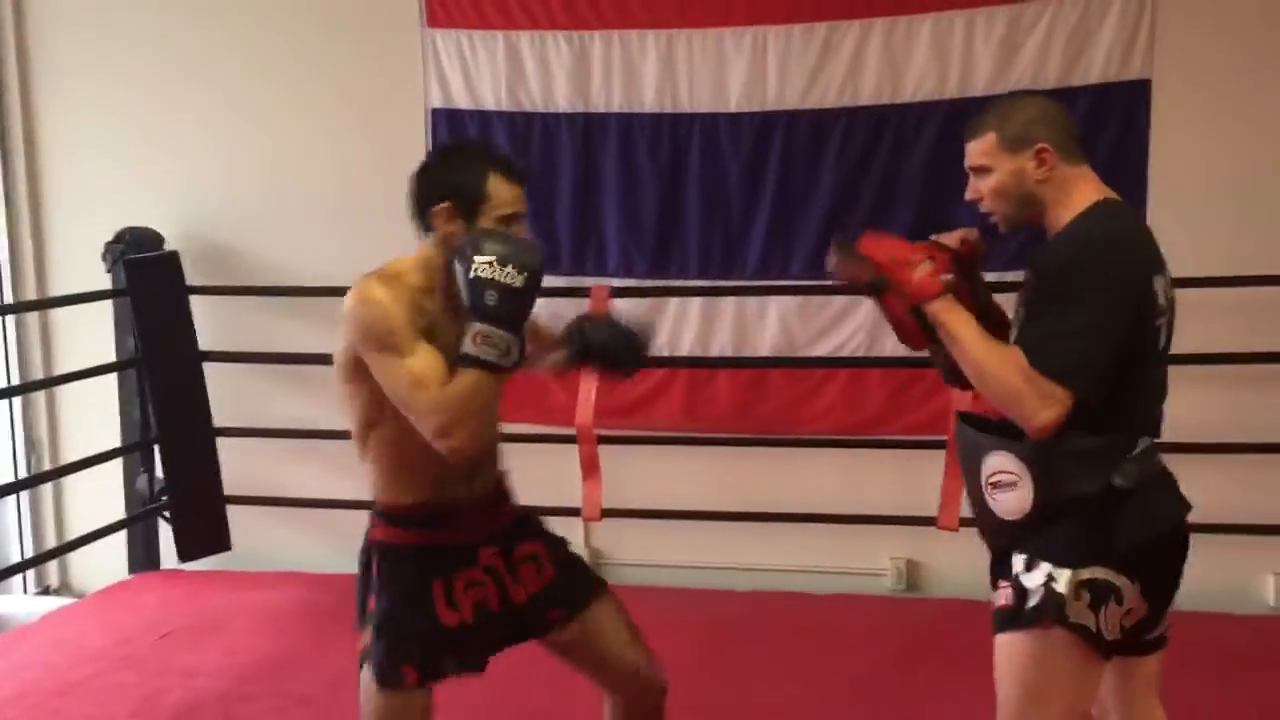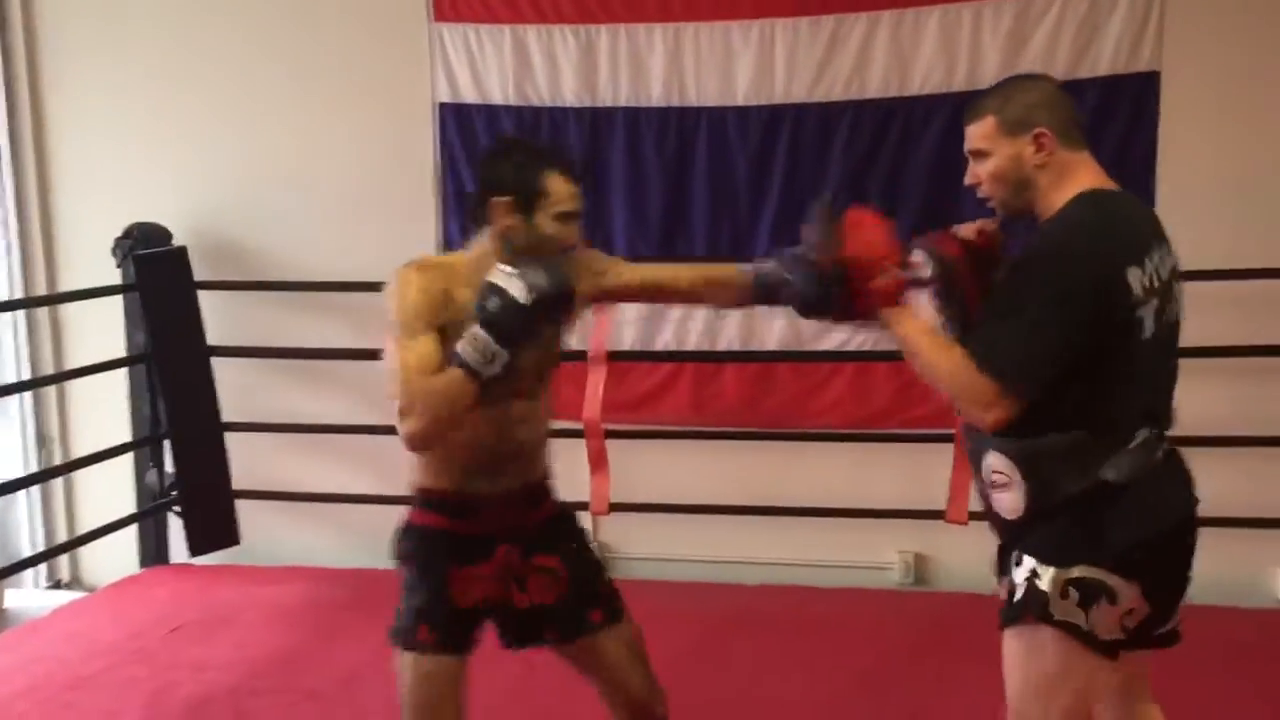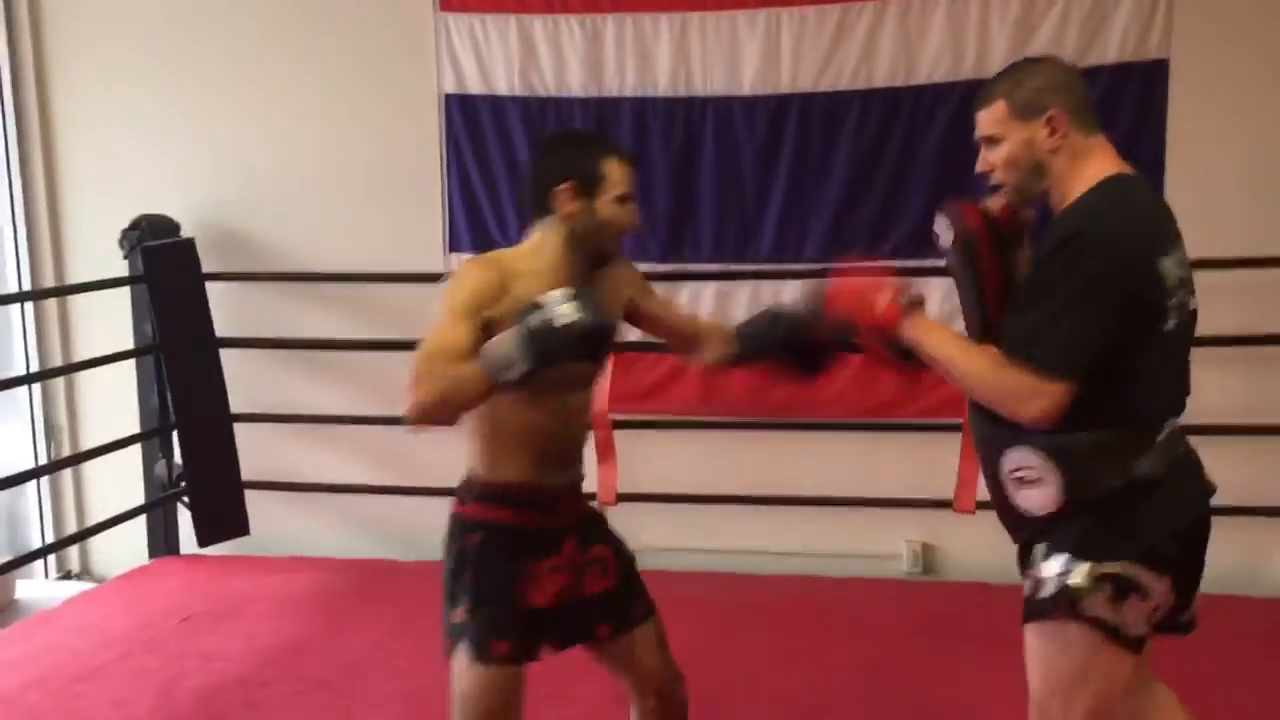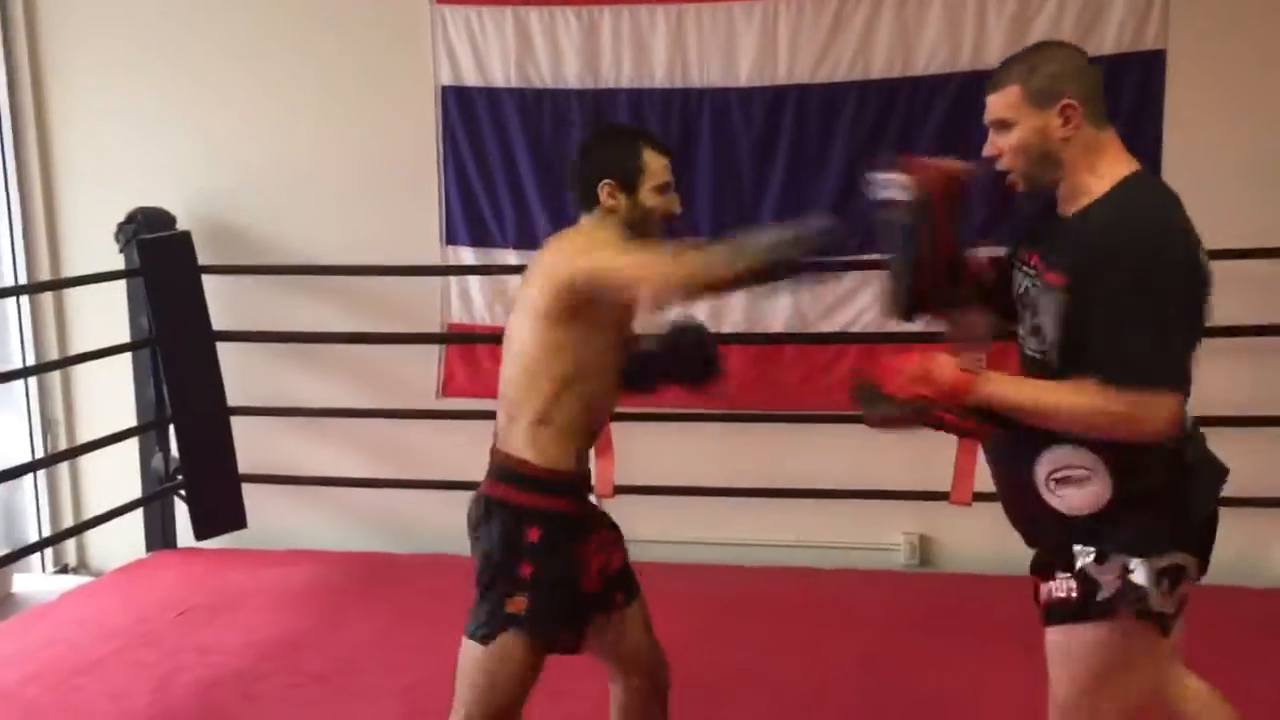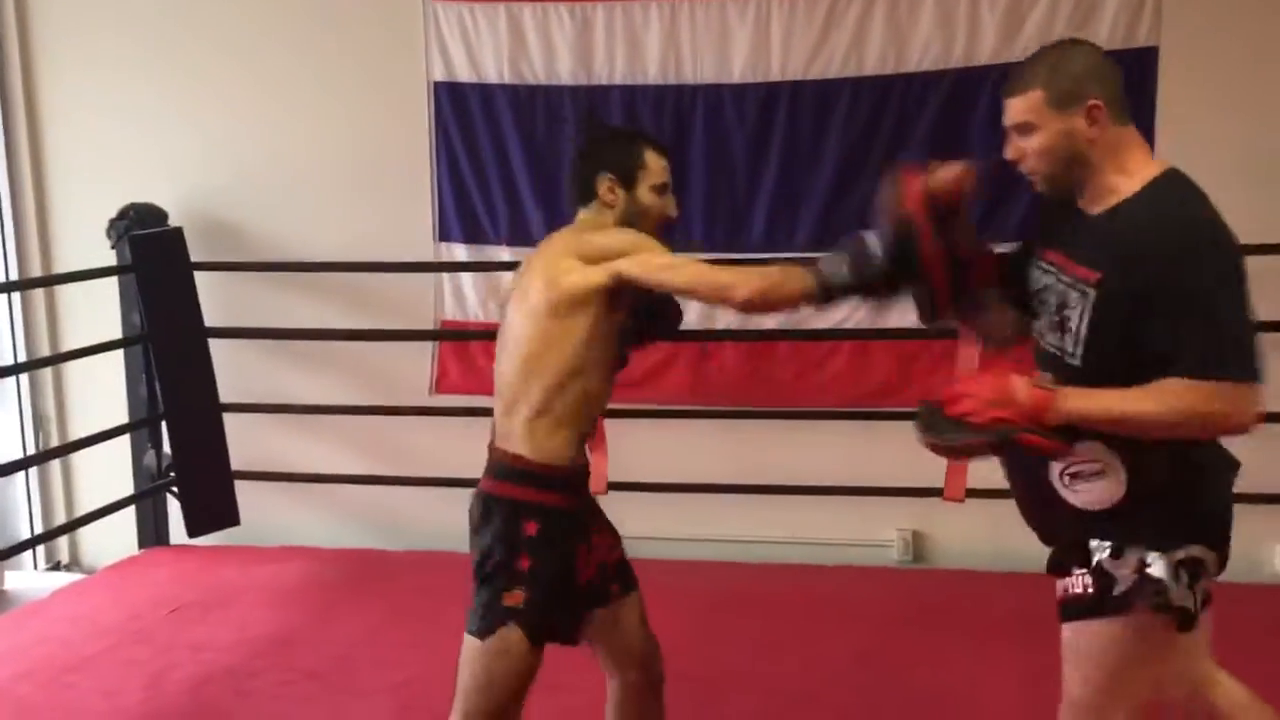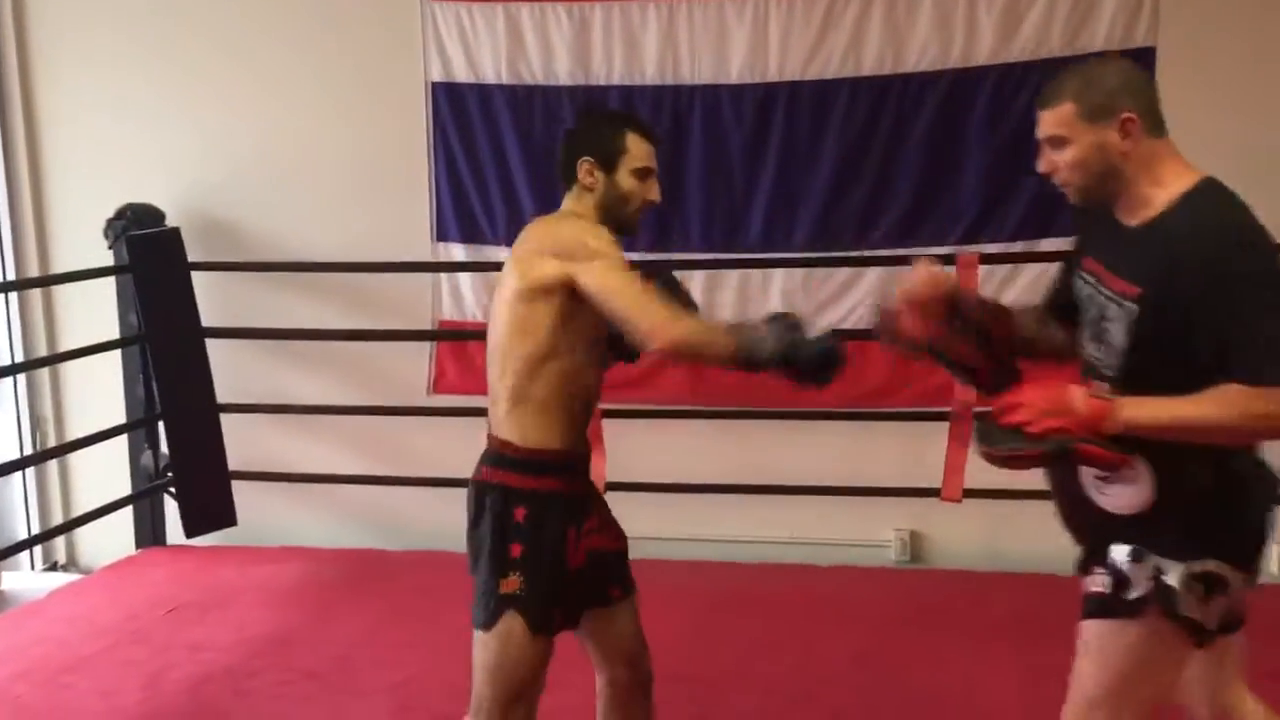
dt=0.1s
person 1, frame 1
left shoulder: (1085, 256)
right shoulder: (1116, 239)
left elbow: (1038, 406)
right elbow: (1045, 362)
left wrist: (935, 296)
right wrist: (964, 288)
left hip: (1086, 534)
right hip: (1129, 520)
person 1, frame 2
left shoulder: (1065, 246)
right shoulder: (1121, 224)
left elbow: (986, 401)
left wrist: (885, 289)
left hip: (1084, 529)
right hip: (1134, 512)
person 1, frame 3
left shoulder: (1100, 234)
right shoulder: (1116, 214)
left elbow: (1034, 396)
right elbow: (1042, 336)
left wrist: (899, 319)
left hip: (1104, 527)
right hip: (1131, 512)
person 1, frame 4
left shoulder: (1139, 235)
right shoulder: (1056, 215)
left elbow: (1145, 410)
right elbow: (983, 313)
left wrist: (967, 385)
left hip: (1129, 521)
right hip: (1120, 511)
person 1, frame 5
left shoulder: (1178, 234)
right shoulder: (1068, 210)
right elbow: (1002, 303)
left wrist: (1045, 402)
left hip: (1147, 522)
right hip: (1105, 512)
person 1, frame 6
left shoulder: (1214, 240)
right shoulder: (1104, 223)
right elbow: (1049, 334)
left wrist: (1105, 412)
right wrist: (956, 305)
left hip: (1178, 528)
right hip: (1145, 517)
person 2, frame 1
left shoulder: (476, 279)
right shoulder: (379, 299)
left elbow: (541, 348)
right elbow: (453, 437)
left wrist: (583, 345)
right wrist: (494, 322)
left hip: (498, 526)
right hip: (413, 548)
person 2, frame 2
left shoulder: (568, 273)
right shoulder: (420, 286)
left elbow: (680, 282)
right elbow: (419, 426)
left wrist: (772, 277)
right wrist: (492, 331)
left hip: (536, 524)
right hip: (445, 540)
person 2, frame 3
left shoulder: (605, 275)
right shoulder: (485, 278)
left elbow: (693, 338)
right elbow: (422, 402)
left wrist: (757, 336)
right wrist: (525, 344)
left hip: (569, 521)
right hip: (497, 531)
person 2, frame 4
left shoulder: (602, 263)
right shoulder: (583, 254)
right elbow: (669, 278)
left wrist: (645, 367)
right wrist: (785, 242)
left hip: (567, 508)
right hip: (526, 515)
person 2, frame 5
left shoulder: (568, 258)
right shoulder: (606, 247)
right elbow: (737, 288)
left wrist: (620, 336)
right wrist: (851, 268)
left hip: (556, 500)
right hip: (526, 508)
left knee: (637, 661)
person 2, frame 6
left shoulder: (560, 254)
right shoulder: (571, 240)
right elbow: (664, 332)
left wrist: (614, 341)
right wrist: (777, 346)
left hip: (562, 490)
right hip: (525, 498)
left knee: (629, 666)
